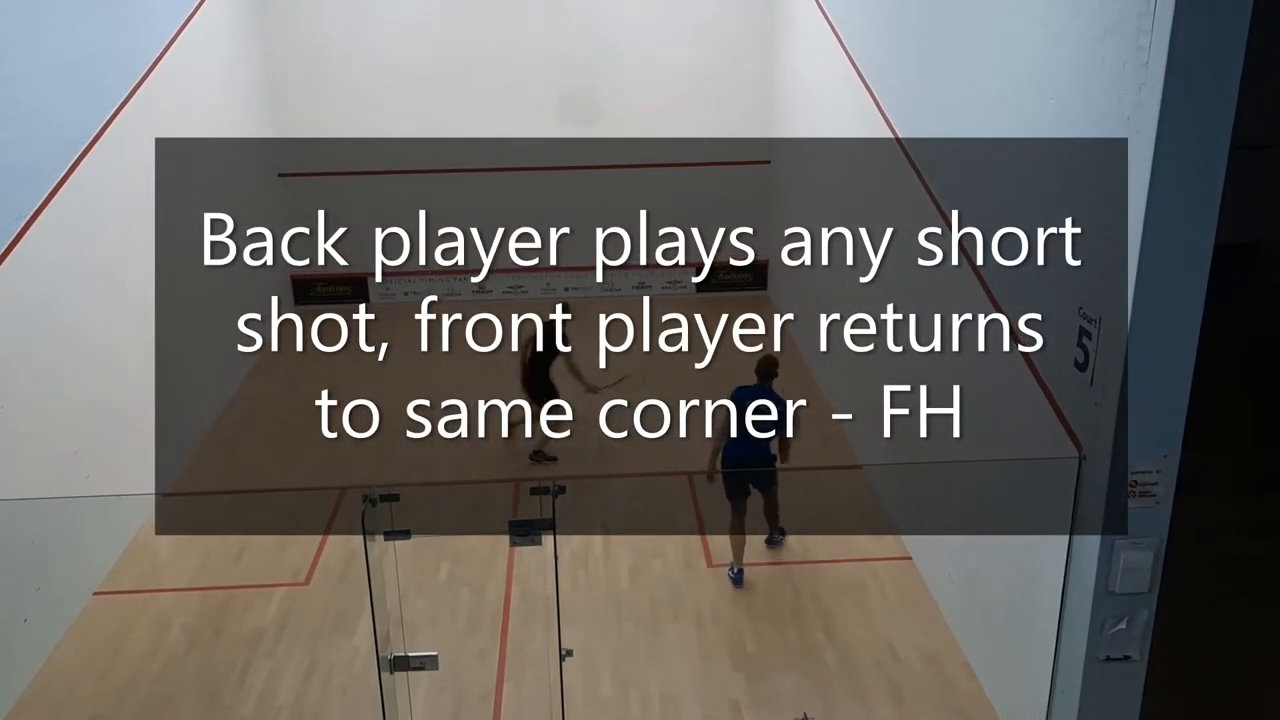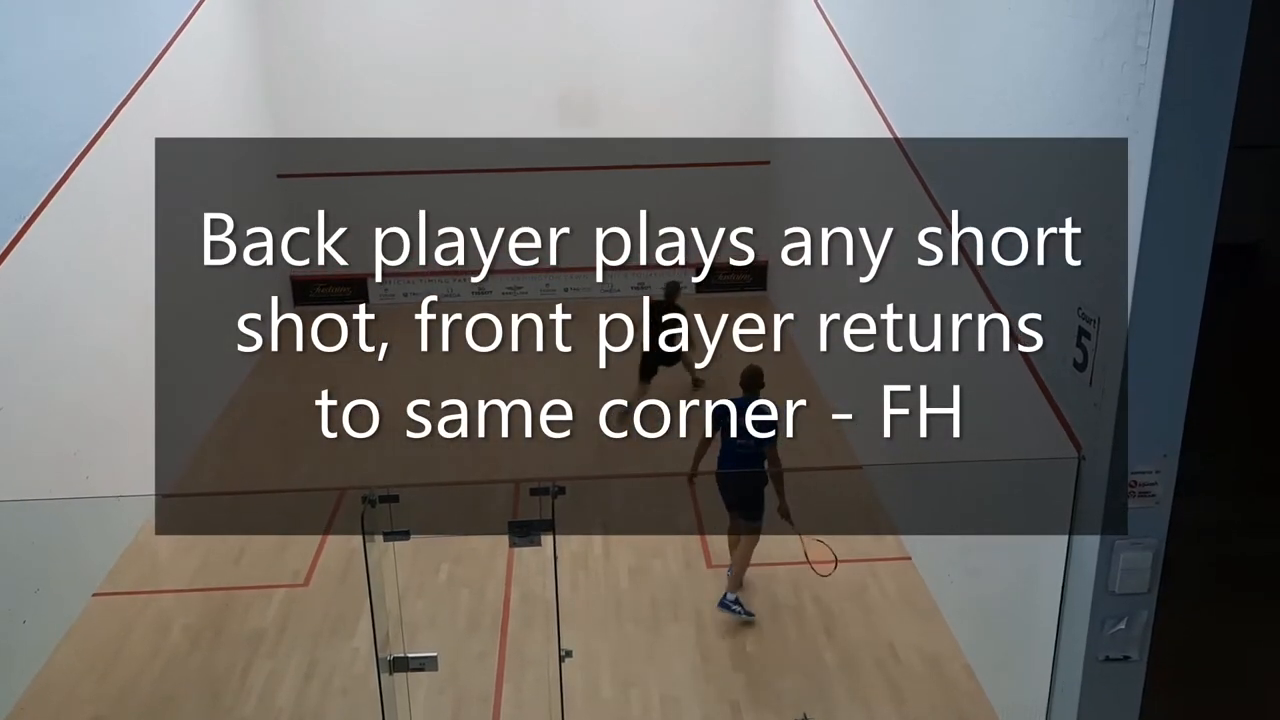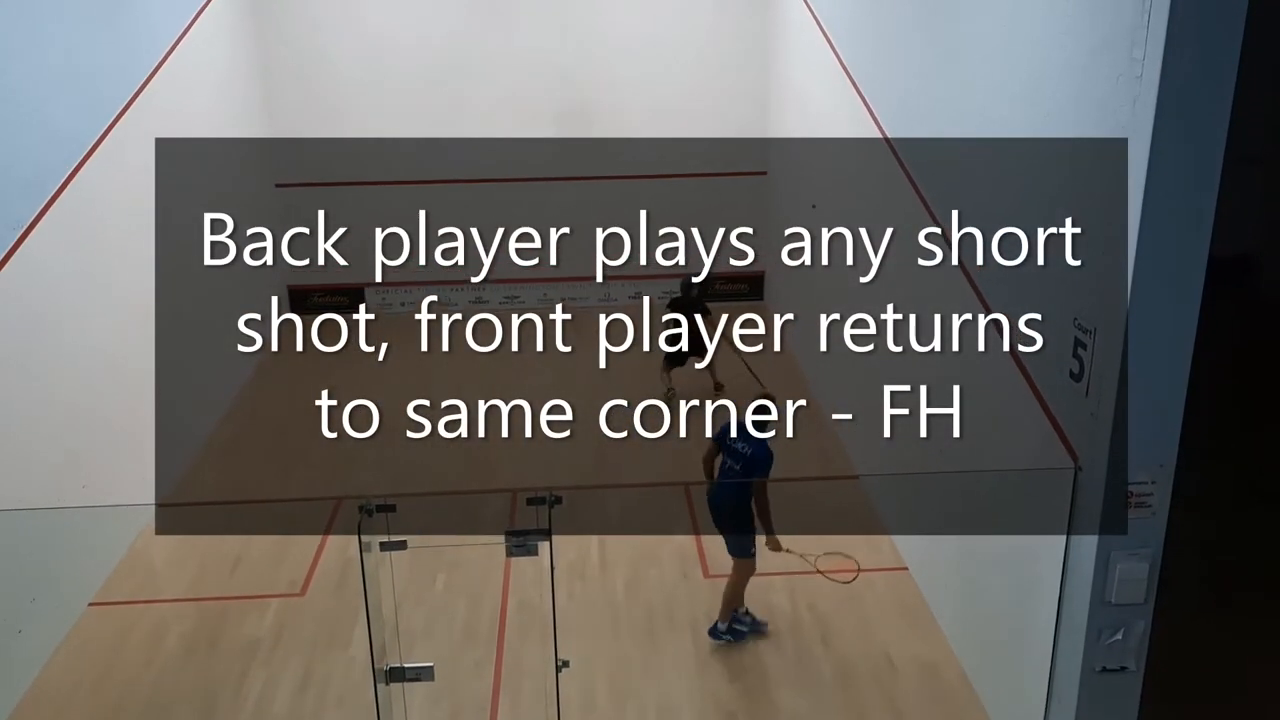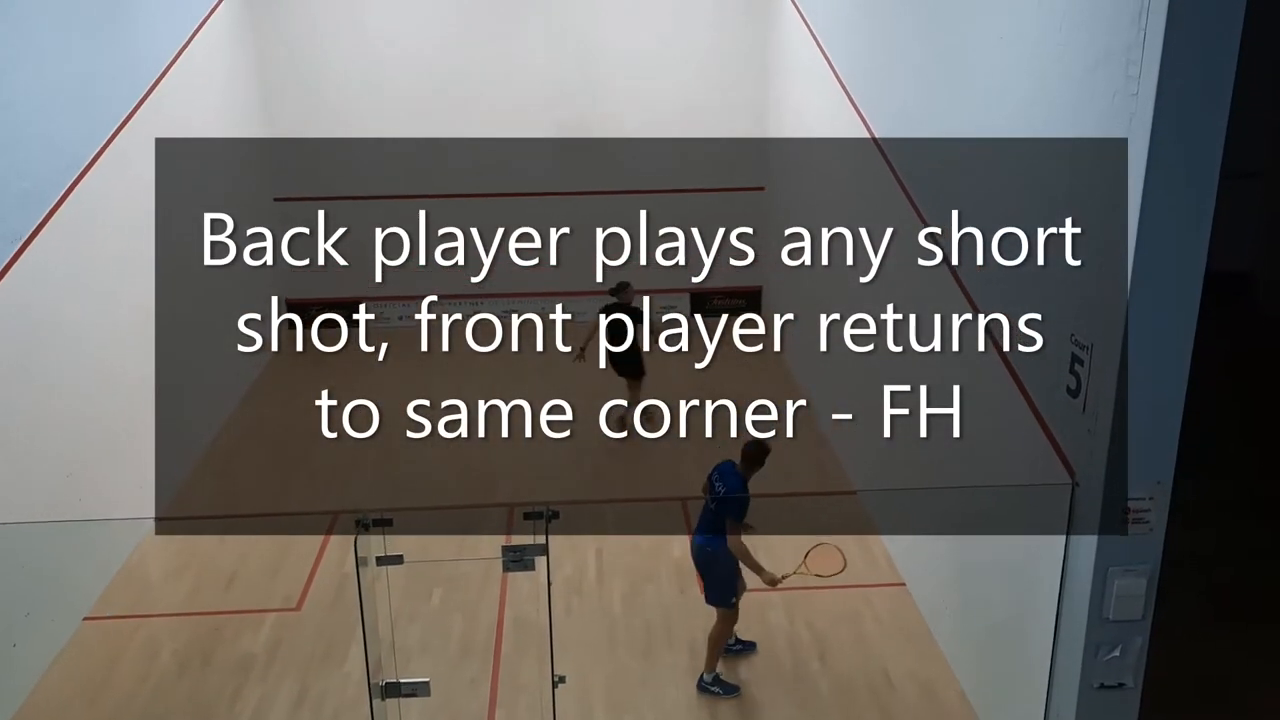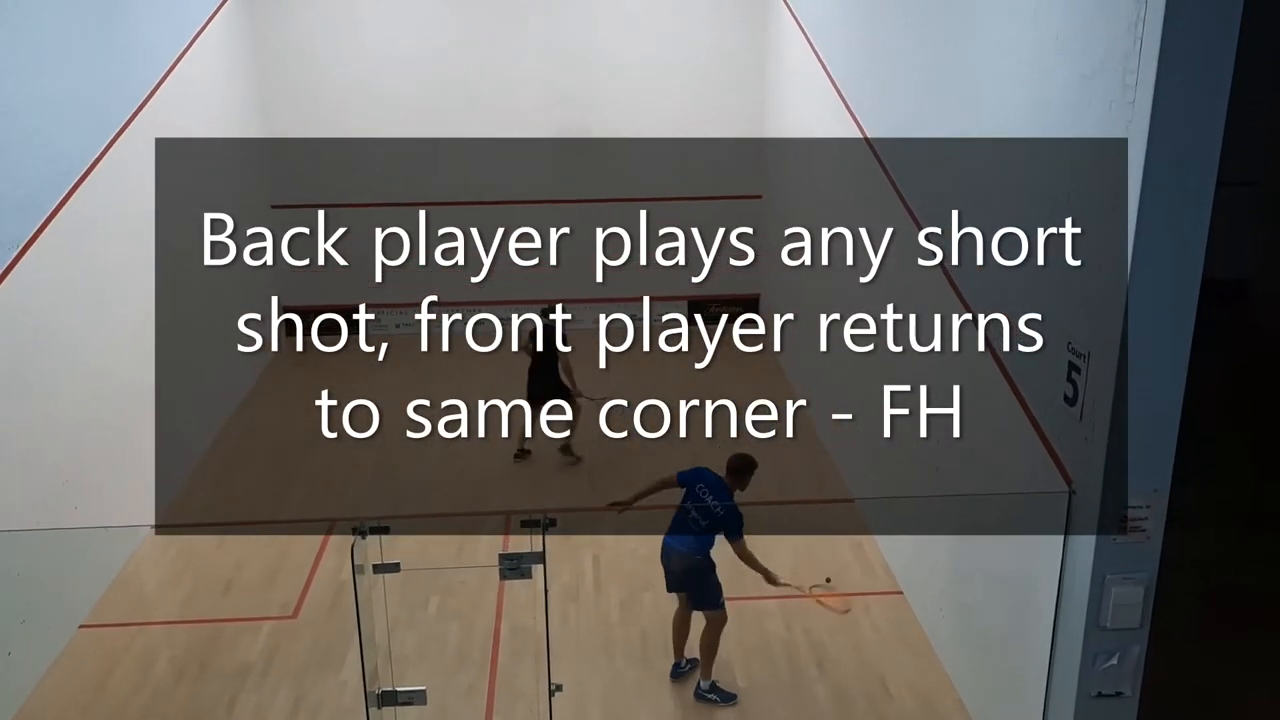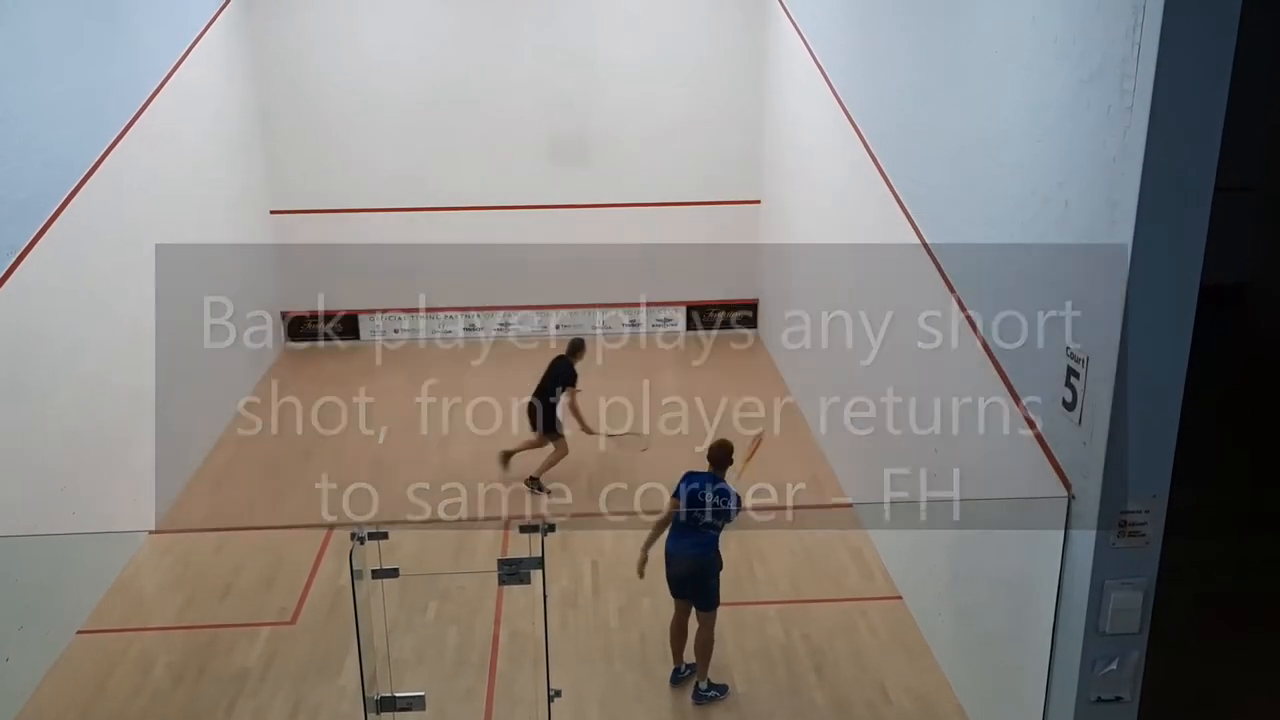
dt=0.5s
person 1, frame 1
left shoulder: (740, 393)
right shoulder: (780, 405)
left elbow: (724, 426)
right elbow: (784, 441)
left wrist: (712, 460)
right wrist: (784, 456)
left hip: (733, 459)
right hip: (760, 460)
left knee: (738, 512)
right knee: (770, 493)
left ankle: (737, 568)
right ankle: (774, 534)
person 1, frame 2
left shoulder: (723, 408)
right shoulder: (766, 421)
left elbow: (706, 440)
right elbow: (773, 462)
left wrist: (694, 466)
right wrist: (782, 500)
left hip: (725, 475)
right hip: (751, 480)
left knee: (736, 523)
right knee: (750, 536)
left ankle: (735, 569)
right ankle: (730, 597)
person 1, frame 3
left shoulder: (730, 428)
right shoulder: (762, 451)
left elbow: (708, 458)
right elbow: (759, 497)
left wrist: (712, 483)
right wrist: (770, 534)
left hip: (717, 501)
right hip: (736, 509)
left knee: (741, 560)
right knee: (745, 568)
left ankle: (739, 613)
right ankle: (721, 626)
person 1, frame 4
left shoulder: (724, 467)
right shoulder: (738, 495)
left elbow: (706, 491)
right elbow: (734, 543)
right wrist: (762, 573)
left hip: (705, 543)
right hip: (712, 552)
left knee: (737, 589)
right knee: (727, 615)
left ankle: (729, 642)
right ankle: (708, 679)
person 1, frame 5
left shoulder: (701, 476)
right shoulder: (731, 512)
left elbow: (662, 483)
right elbow: (742, 553)
left wrist: (630, 501)
right wrist: (767, 574)
left hip: (669, 549)
right hip: (693, 561)
left knee: (685, 604)
right knee: (717, 619)
left ankle: (679, 663)
right ankle: (705, 686)
person 1, frame 6
left shoulder: (690, 480)
right shoulder: (732, 500)
left elbow: (668, 516)
left wrist: (645, 550)
left hip: (675, 556)
right hip: (704, 562)
left knee: (680, 613)
right knee: (706, 622)
left ankle: (679, 669)
right ankle: (702, 687)
